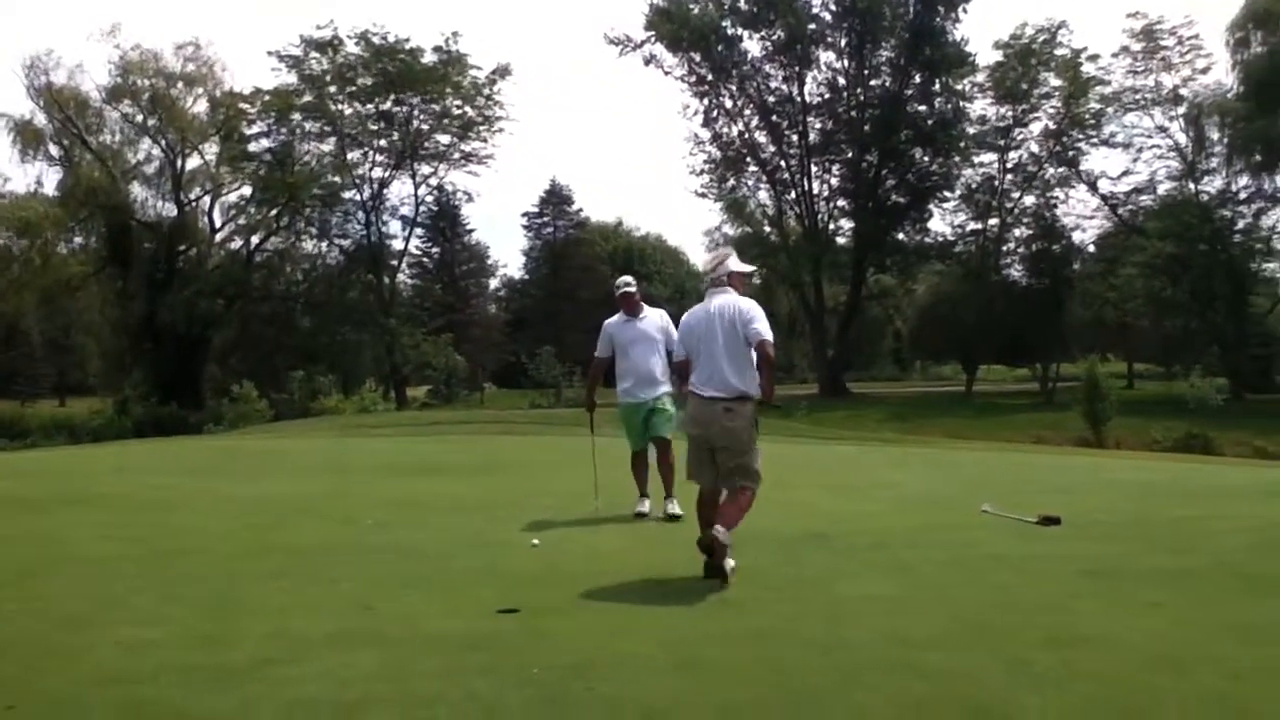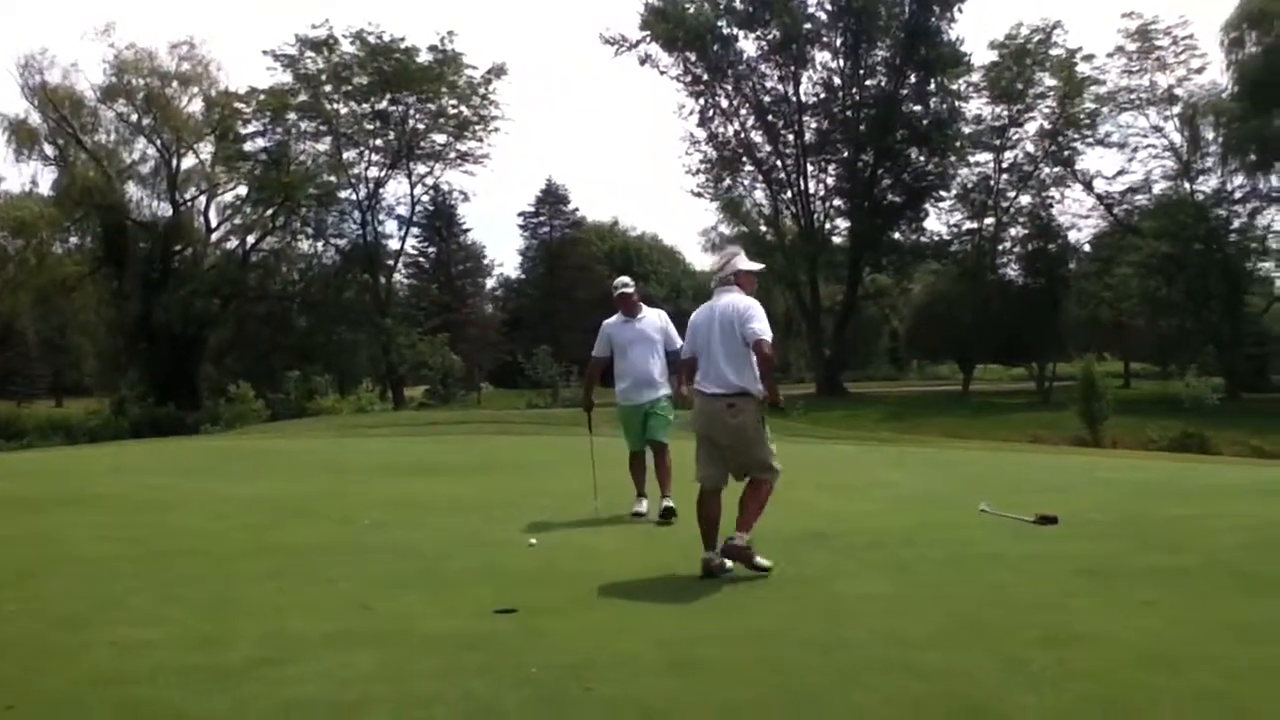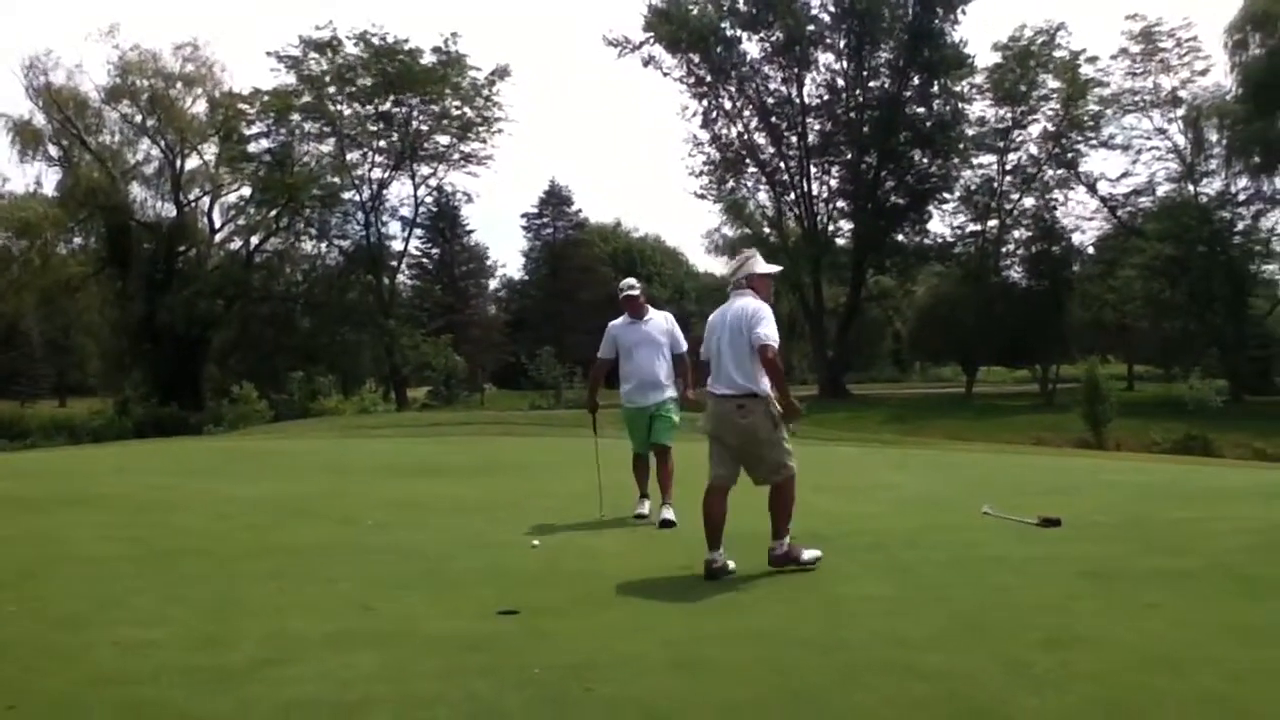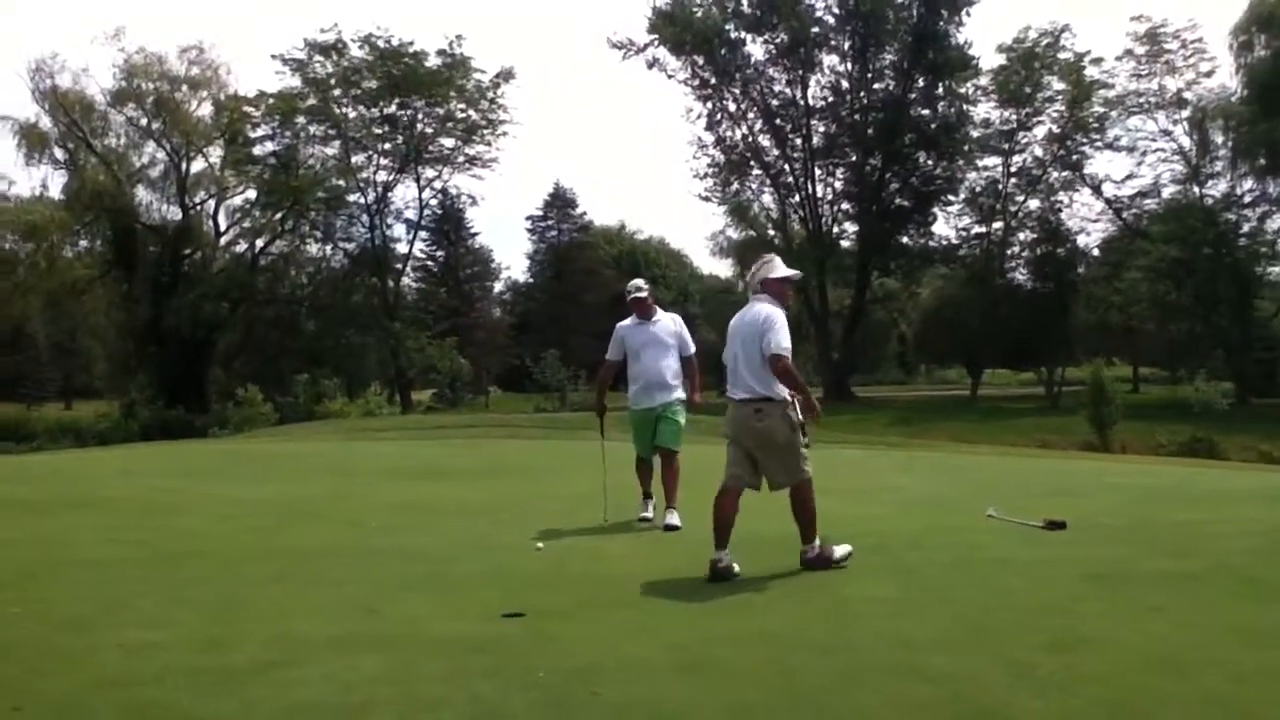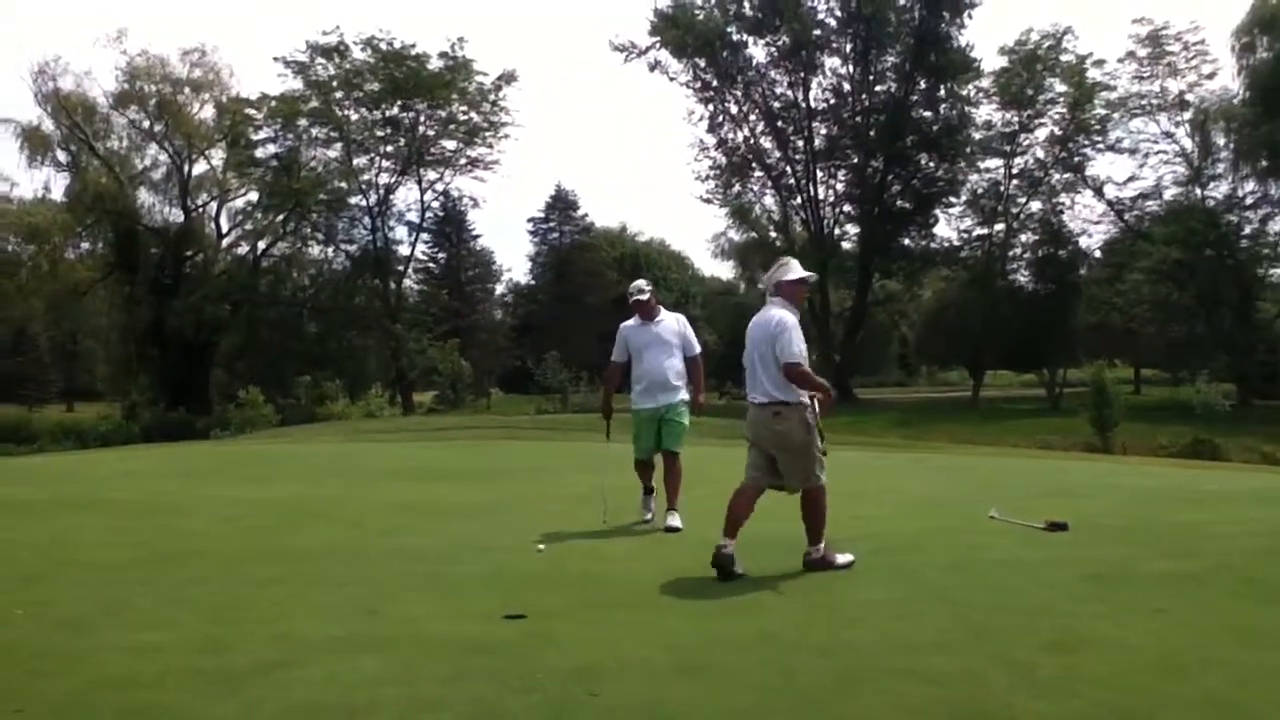
dt=0.1s
person 1, frame 1
left shoulder: (690, 316)
right shoulder: (745, 307)
left elbow: (681, 369)
right elbow: (766, 354)
right wrist: (766, 391)
left hip: (698, 408)
right hip: (736, 409)
left knee: (708, 486)
right knee: (744, 483)
left ankle: (717, 556)
right ankle: (718, 535)
person 1, frame 2
left shoulder: (699, 314)
right shoulder: (748, 306)
left elbow: (687, 364)
right elbow: (764, 352)
right wrist: (772, 391)
left hip: (705, 405)
right hip: (740, 406)
left knee: (710, 484)
right knee: (764, 474)
left ankle: (711, 557)
right ankle: (739, 541)
person 1, frame 3
left shoulder: (717, 315)
right shoulder: (759, 309)
left elbow: (708, 361)
right elbow: (768, 356)
right wrist: (786, 396)
left hip: (718, 407)
right hip: (752, 407)
left knee: (719, 483)
right knee: (782, 475)
left ankle: (714, 556)
right ankle: (782, 547)
person 1, frame 4
left shoulder: (738, 318)
right shoulder: (772, 315)
right elbow: (779, 364)
right wrist: (806, 395)
left hip: (738, 410)
right hip: (770, 411)
left knee: (733, 484)
right knee: (800, 481)
left ankle: (720, 557)
right ankle: (812, 550)
person 1, frame 5
left shoulder: (757, 320)
right shoulder: (785, 319)
right elbow: (793, 370)
right wrist: (822, 387)
left hip: (759, 412)
right hip: (787, 414)
left knee: (752, 484)
right knee: (813, 483)
left ankle: (726, 548)
right ankle: (816, 552)
person 2, frame 1
left shoulder: (660, 317)
right shoulder: (610, 326)
left elbow: (676, 351)
right elbow: (599, 363)
right wrist: (590, 395)
left hip: (661, 393)
right hip: (630, 398)
left knee: (663, 443)
right knee: (639, 449)
left ankle: (670, 498)
right ankle: (643, 497)
person 2, frame 2
left shoulder: (659, 317)
right shoulder: (609, 327)
left elbow: (675, 352)
right elbow: (597, 363)
left wrist: (681, 384)
right wrist: (587, 395)
left hip: (659, 395)
right hip: (628, 399)
left knee: (659, 446)
right knee: (636, 449)
left ankle: (666, 499)
right ankle: (641, 497)
person 2, frame 3
left shoulder: (665, 319)
right shoulder: (614, 328)
left elbow: (681, 356)
right elbow: (602, 364)
left wrist: (687, 387)
right wrist: (592, 396)
left hip: (665, 397)
right hip: (633, 401)
left knee: (662, 450)
right knee: (640, 452)
left ankle: (666, 505)
right ankle: (643, 498)
person 2, frame 4
left shoulder: (673, 321)
right shoulder: (622, 329)
left elbow: (689, 358)
right elbow: (610, 366)
left wrist: (695, 390)
right wrist: (600, 399)
left hip: (672, 399)
right hip: (639, 403)
left knee: (669, 453)
right knee: (644, 454)
left ankle: (671, 508)
right ankle: (647, 498)
person 2, frame 5
left shoulder: (678, 321)
right shoulder: (626, 329)
left elbow: (694, 358)
right elbow: (616, 368)
left wrist: (699, 392)
right wrist: (606, 401)
left hip: (675, 400)
right hip: (643, 404)
left knee: (671, 454)
right knee: (642, 457)
left ankle: (672, 510)
right ankle: (648, 490)
